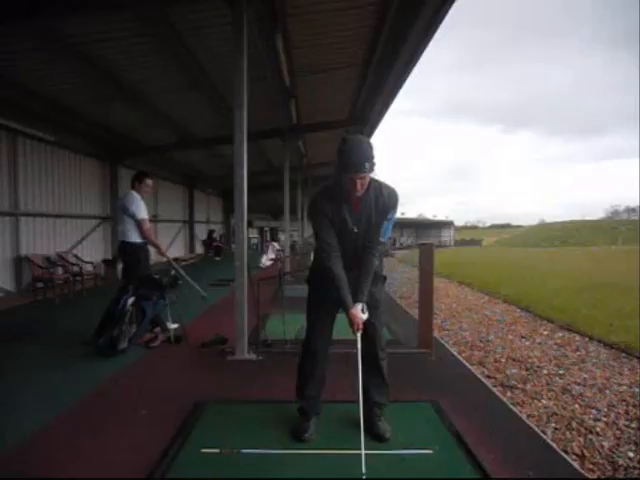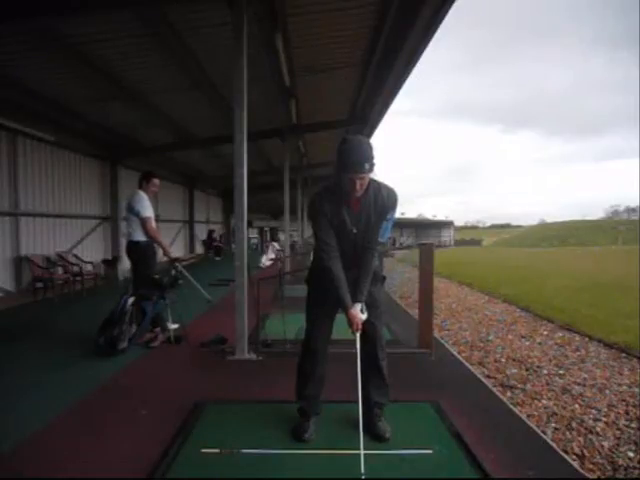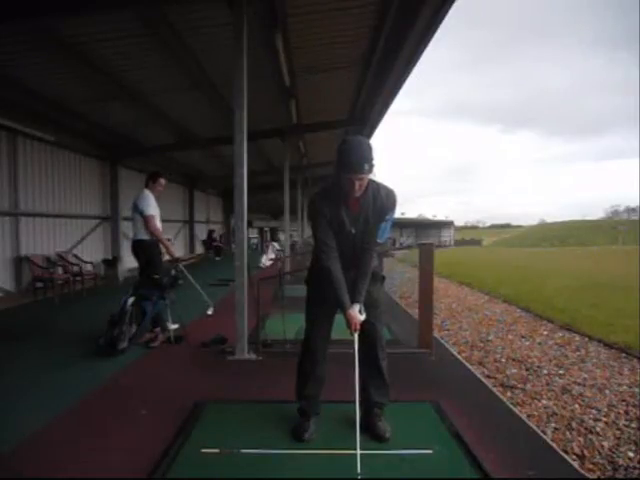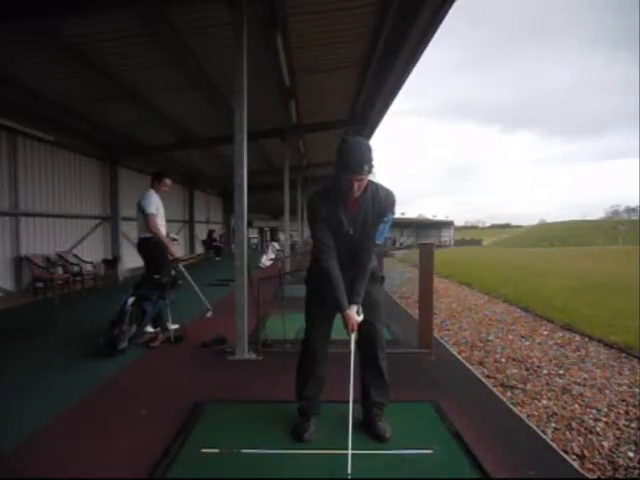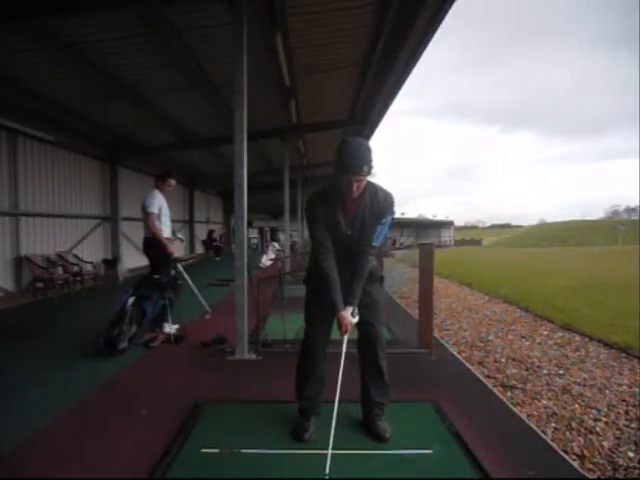
dt=0.7s
person 1, frame 1
left shoulder: (386, 197)
right shoulder: (322, 201)
left elbow: (372, 249)
right elbow: (330, 255)
left wrist: (360, 299)
right wrist: (348, 305)
left hip: (367, 275)
right hip: (327, 276)
left knee: (374, 342)
right knee: (316, 343)
left ankle: (374, 411)
right ankle: (308, 412)
person 1, frame 2
left shoulder: (386, 197)
right shoulder: (322, 201)
left elbow: (370, 250)
right elbow: (329, 255)
left wrist: (359, 299)
right wrist: (347, 305)
left hip: (366, 275)
right hip: (327, 276)
left knee: (374, 342)
right knee: (315, 342)
left ankle: (374, 411)
right ankle: (308, 412)
person 1, frame 3
left shoulder: (384, 198)
right shoulder: (321, 201)
left elbow: (368, 250)
right elbow: (328, 255)
left wrist: (358, 299)
right wrist: (346, 305)
left hip: (365, 274)
right hip: (326, 276)
left knee: (374, 340)
right knee: (315, 342)
left ankle: (374, 412)
right ankle: (308, 412)
person 1, frame 4
left shoulder: (383, 199)
right shoulder: (319, 201)
left elbow: (367, 251)
right elbow: (326, 256)
left wrist: (356, 300)
right wrist: (343, 305)
left hip: (364, 275)
right hip: (325, 276)
left knee: (373, 340)
right knee: (315, 342)
left ankle: (374, 411)
right ankle: (308, 412)
person 1, frame 5
left shoulder: (382, 201)
right shoulder: (318, 202)
left elbow: (365, 253)
right elbow: (324, 256)
left wrist: (352, 302)
right wrist: (338, 307)
left hip: (364, 276)
right hip: (324, 277)
left knee: (373, 341)
right knee: (314, 342)
left ankle: (374, 411)
right ankle: (308, 412)
person 2, frame 1
left shoulder: (125, 199)
right shoulder: (136, 200)
right elbow: (145, 230)
right wrist: (159, 247)
left hip: (127, 246)
right hip: (135, 249)
left knee: (137, 287)
right knee: (129, 289)
person 2, frame 2
left shoulder: (134, 199)
right shoulder: (142, 199)
right elbow: (149, 229)
left wrist: (159, 245)
right wrist: (164, 247)
left hip: (136, 245)
right hip: (142, 246)
left knee: (143, 286)
right knee: (146, 287)
right ankle: (157, 327)
person 2, frame 3
left shoulder: (144, 198)
right shoulder: (147, 198)
right elbow: (151, 227)
left wrist: (163, 242)
right wrist: (167, 246)
left hip: (144, 244)
right hip: (147, 245)
left knee: (148, 286)
right knee: (154, 286)
left ankle: (156, 327)
right ankle: (159, 328)
person 2, frame 4
left shoulder: (153, 198)
right shoulder: (150, 197)
right elbow: (151, 226)
left wrist: (166, 239)
right wrist: (167, 244)
left hip: (153, 243)
right hip: (152, 243)
left ankle: (157, 325)
right ankle: (159, 327)
person 2, frame 5
left shoulder: (160, 198)
right shoulder: (154, 197)
right elbow: (151, 224)
left wrist: (172, 235)
right wrist: (166, 243)
left hip: (160, 243)
right hip: (157, 244)
left ankle: (159, 323)
right ankle: (159, 326)
